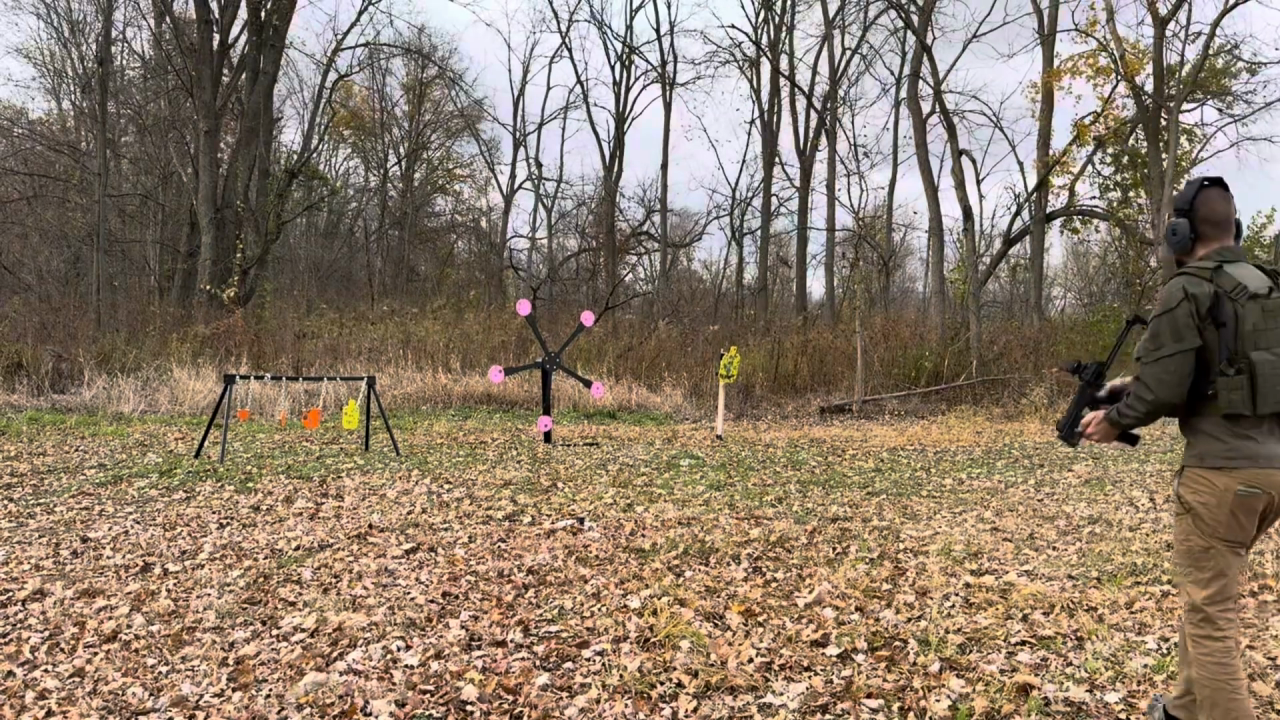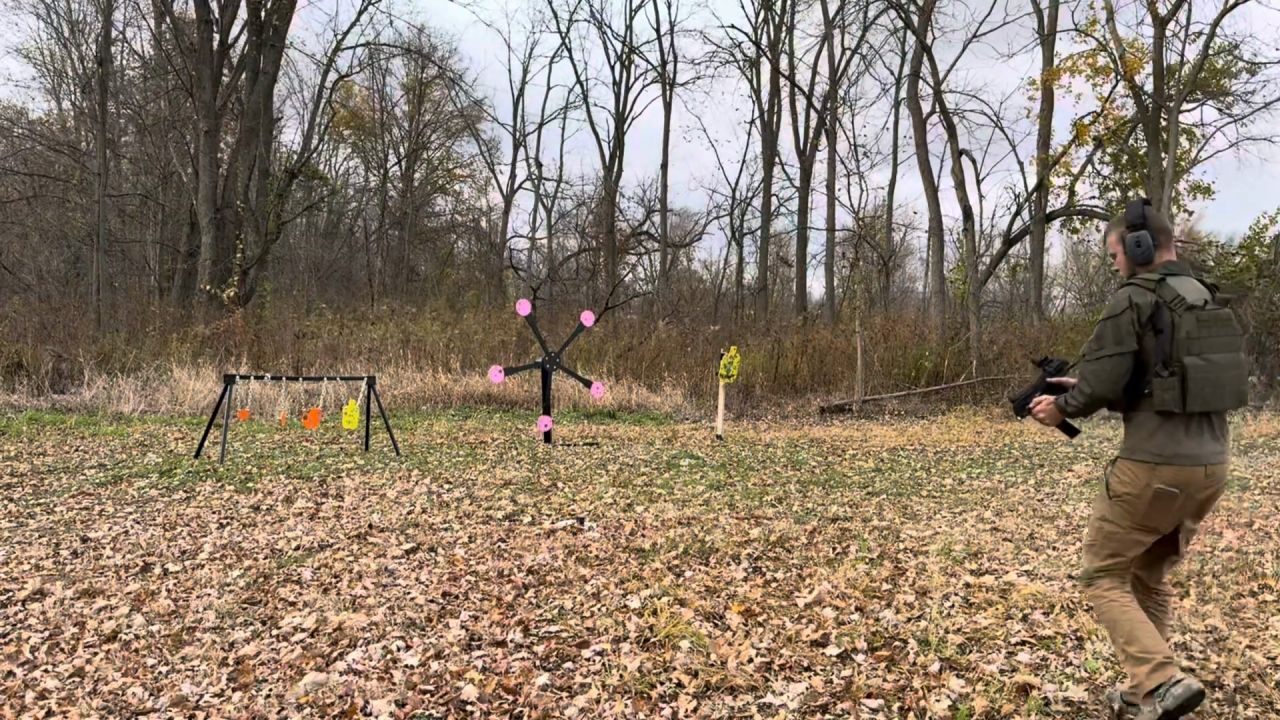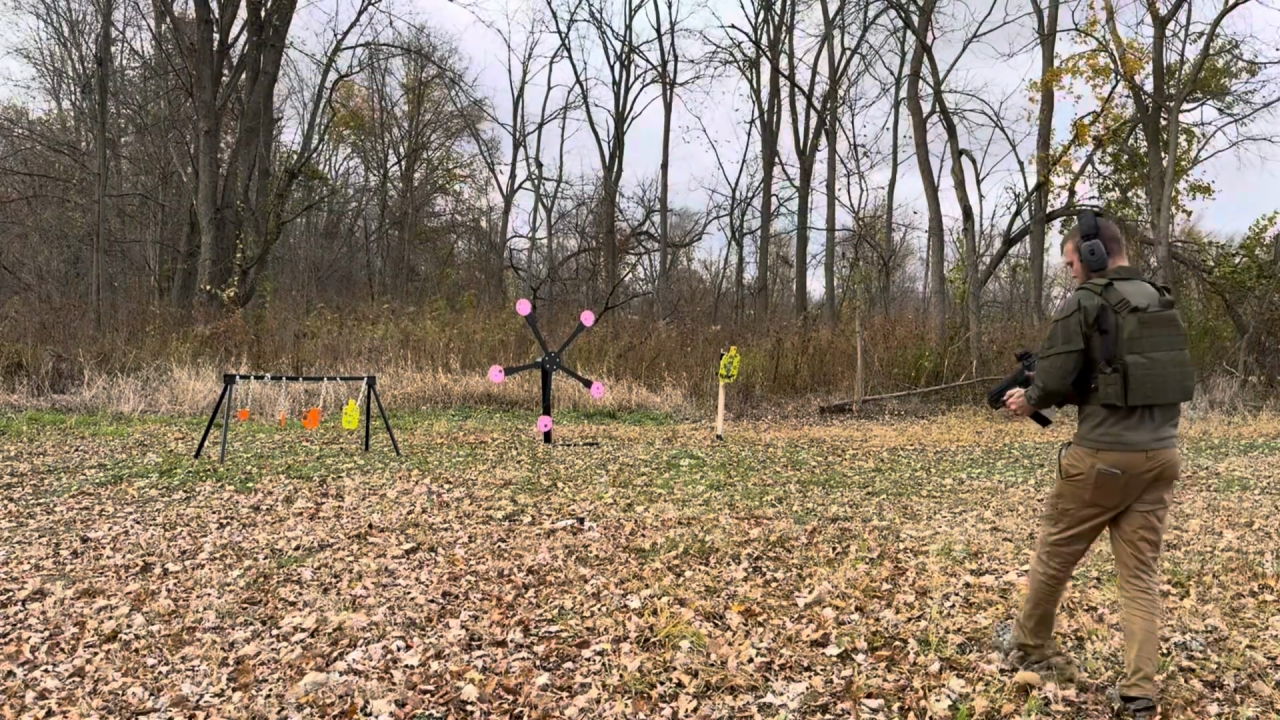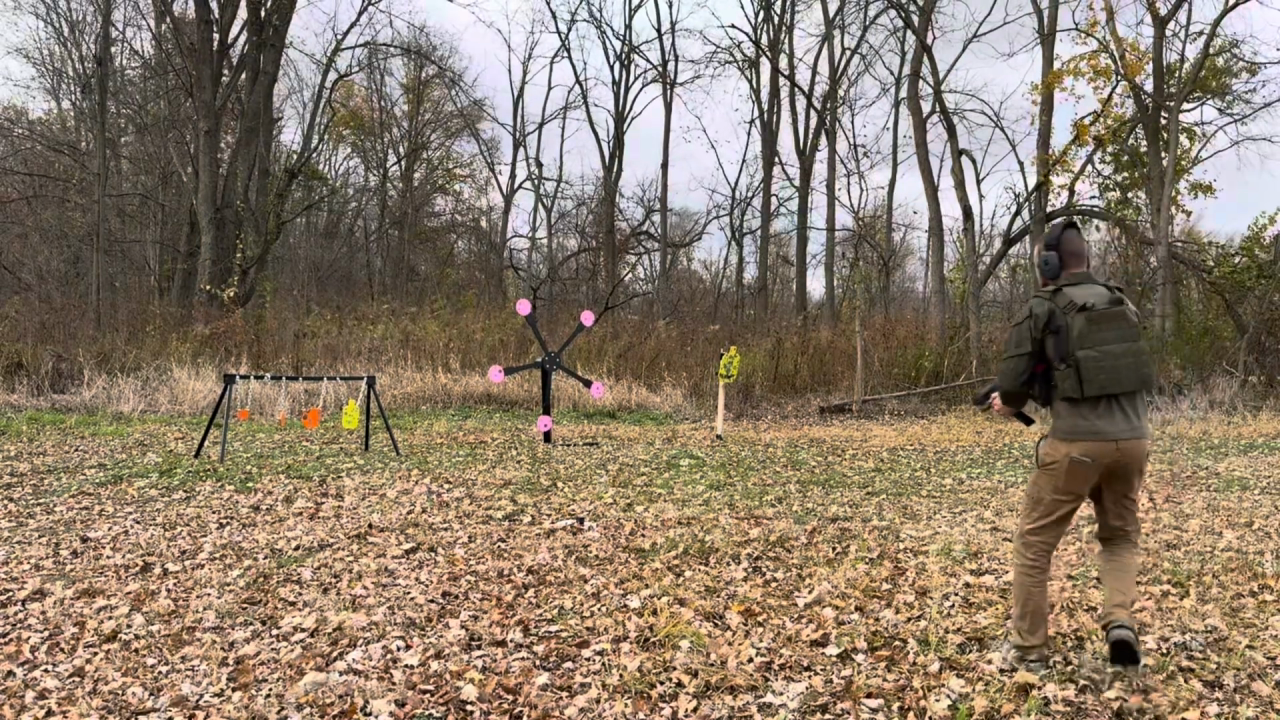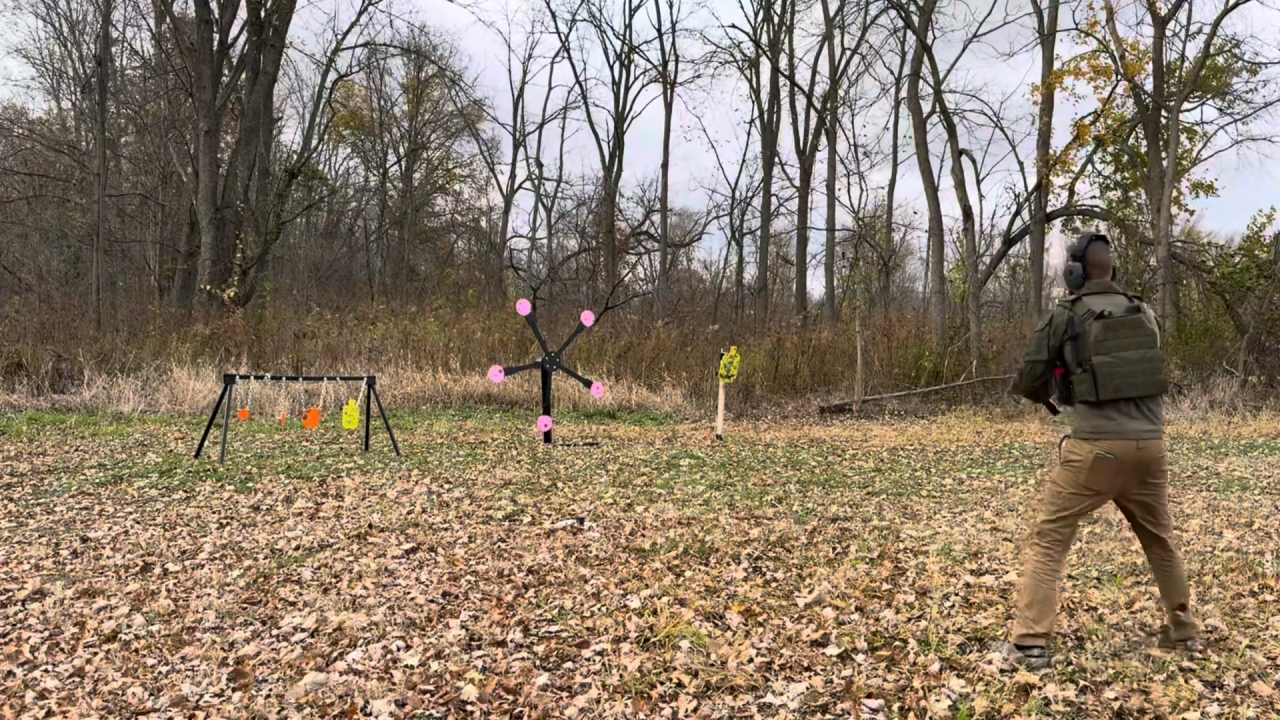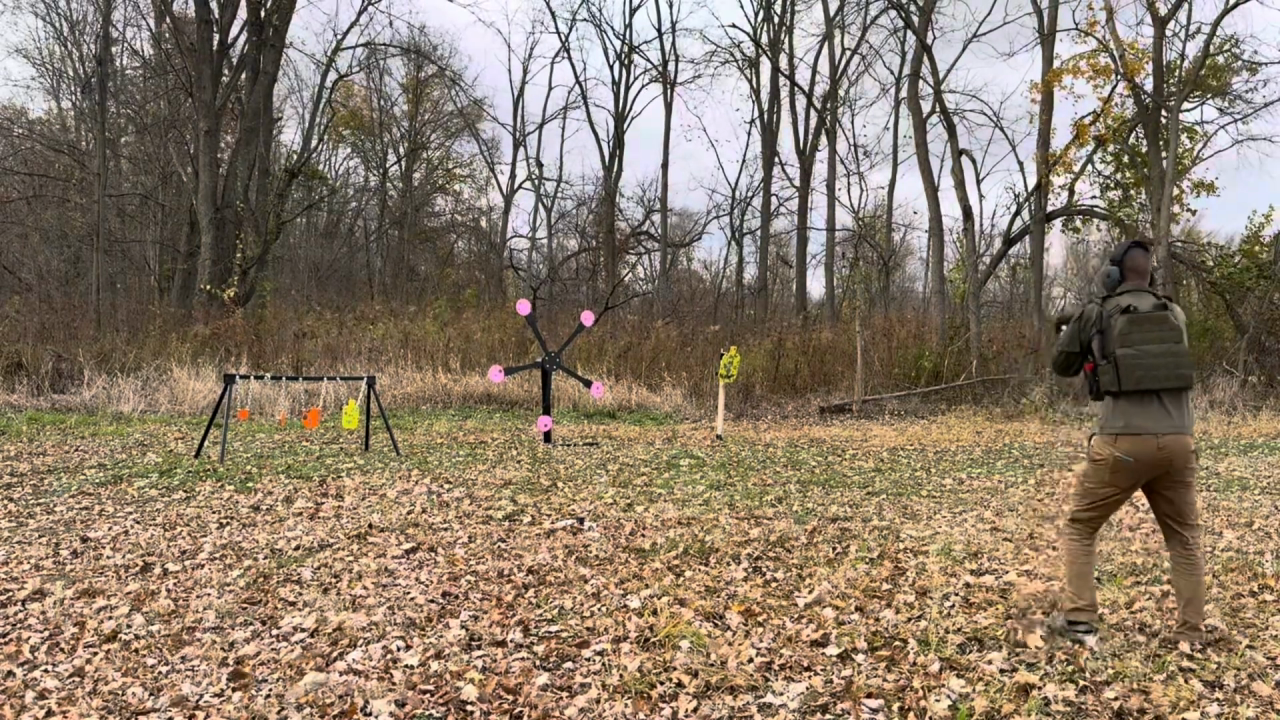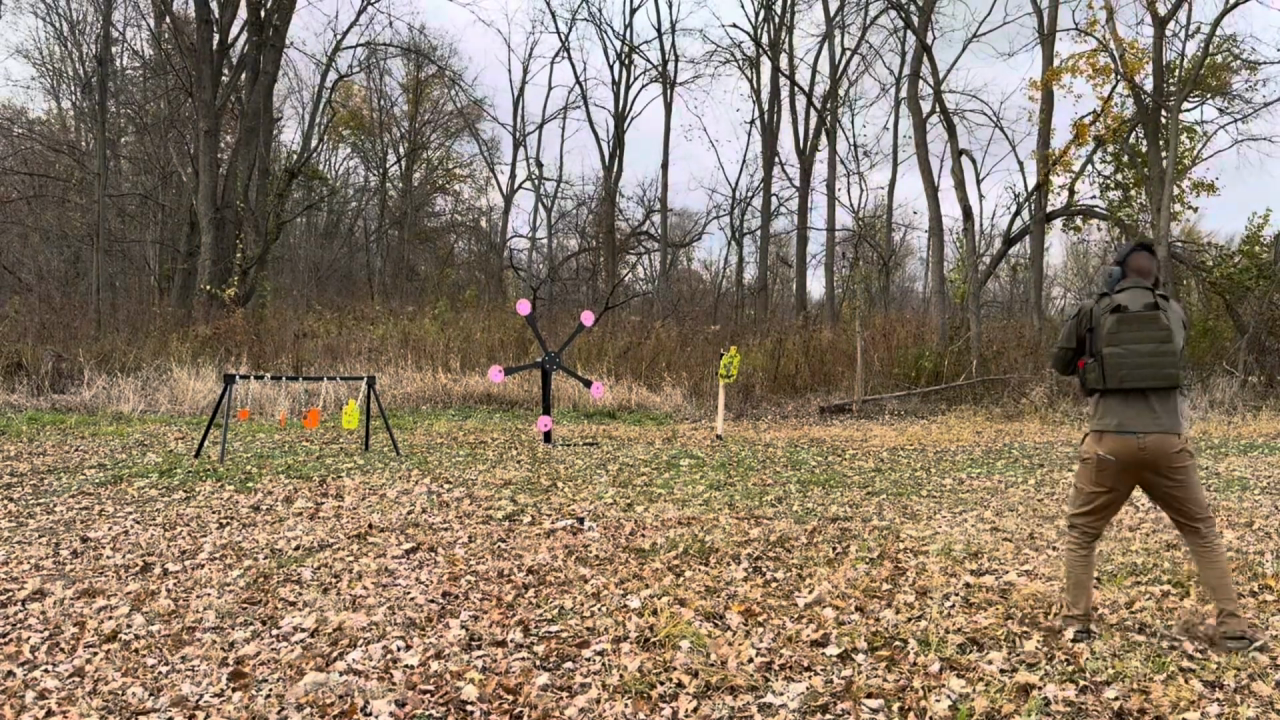
dt=0.3s
person 1, frame 1
left shoulder: (1185, 292)
left elbow: (1162, 389)
left wrist: (1112, 418)
right wrist: (1135, 385)
left hip: (1221, 474)
left knee: (1209, 617)
right knee: (1215, 593)
person 1, frame 2
left shoulder: (1132, 300)
right shoulder: (1206, 300)
left elbow: (1102, 384)
left wrist: (1063, 406)
right wrist: (1082, 387)
left hip: (1153, 469)
right hip: (1209, 468)
left knee: (1102, 577)
right knee: (1149, 581)
person 1, frame 3
left shoulder: (1084, 303)
right shoulder: (1162, 303)
left elbow: (1054, 378)
left wrist: (1029, 399)
right wrist: (1046, 391)
left hip: (1103, 457)
right hip: (1160, 457)
left knee: (1056, 554)
right knee: (1140, 575)
left ankle: (1029, 646)
person 1, frame 4
left shoulder: (1041, 309)
right shoulder: (1123, 306)
left elbow: (1013, 378)
left wrist: (1010, 402)
left hip: (1075, 447)
right hip: (1131, 443)
left knee: (1034, 543)
right knee: (1119, 537)
left ankle: (1029, 648)
right ankle: (1119, 622)
person 1, frame 5
left shoulder: (1063, 317)
right shoulder: (1144, 314)
left elbow: (1028, 381)
left wrist: (1044, 392)
left hip: (1096, 448)
right hip: (1148, 446)
left knee: (1048, 539)
right knee: (1159, 539)
left ankle: (1031, 643)
right ankle: (1182, 630)
person 1, frame 6
left shoulder: (1094, 314)
right shoulder: (1175, 314)
left elbow: (1062, 366)
left wrist: (1069, 334)
left hip: (1121, 443)
right hip: (1176, 442)
left knee: (1080, 528)
right knee: (1185, 538)
left ankle: (1078, 619)
right ankle: (1189, 632)
person 1, frame 7
left shoulder: (1091, 310)
right shoulder: (1175, 313)
left elbow: (1062, 363)
left hip: (1109, 444)
right hip: (1165, 443)
left knee: (1081, 533)
right knee: (1201, 531)
left ankle: (1076, 624)
right ankle: (1233, 626)
